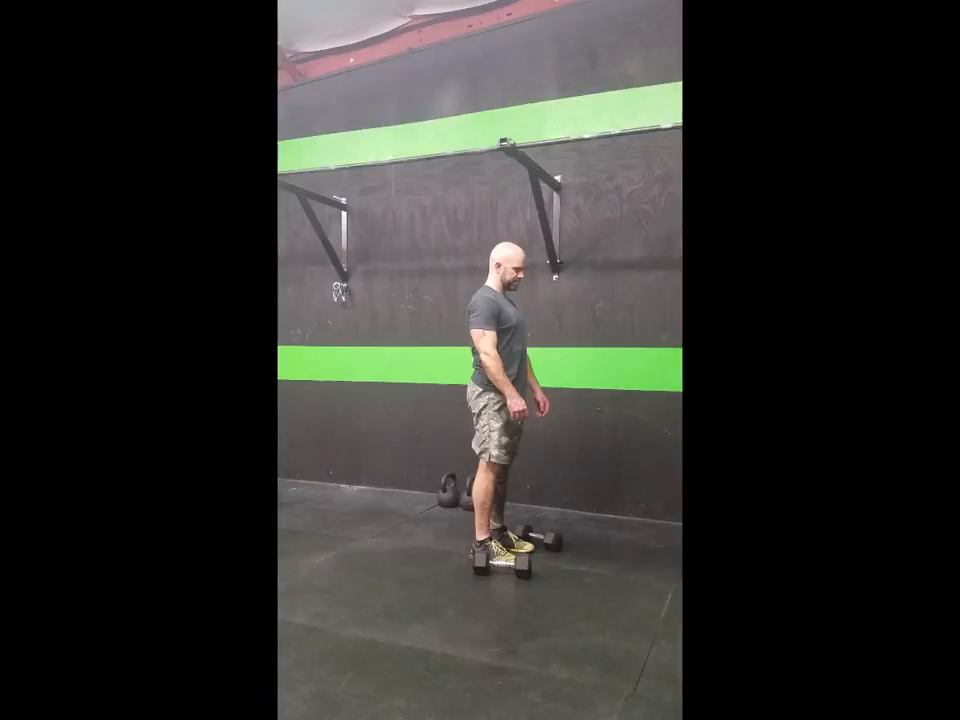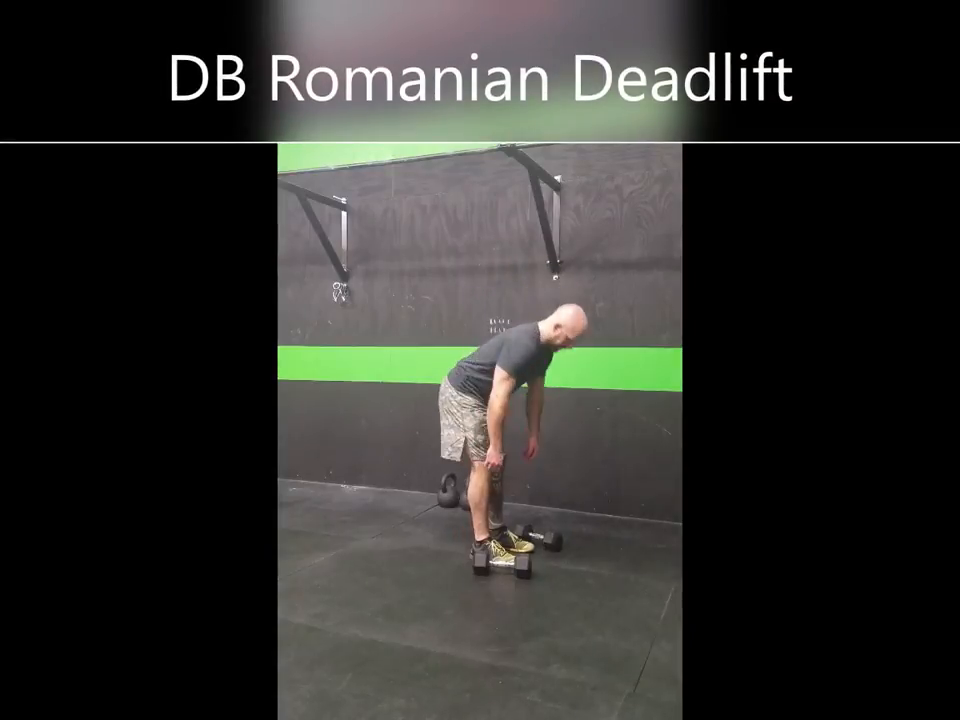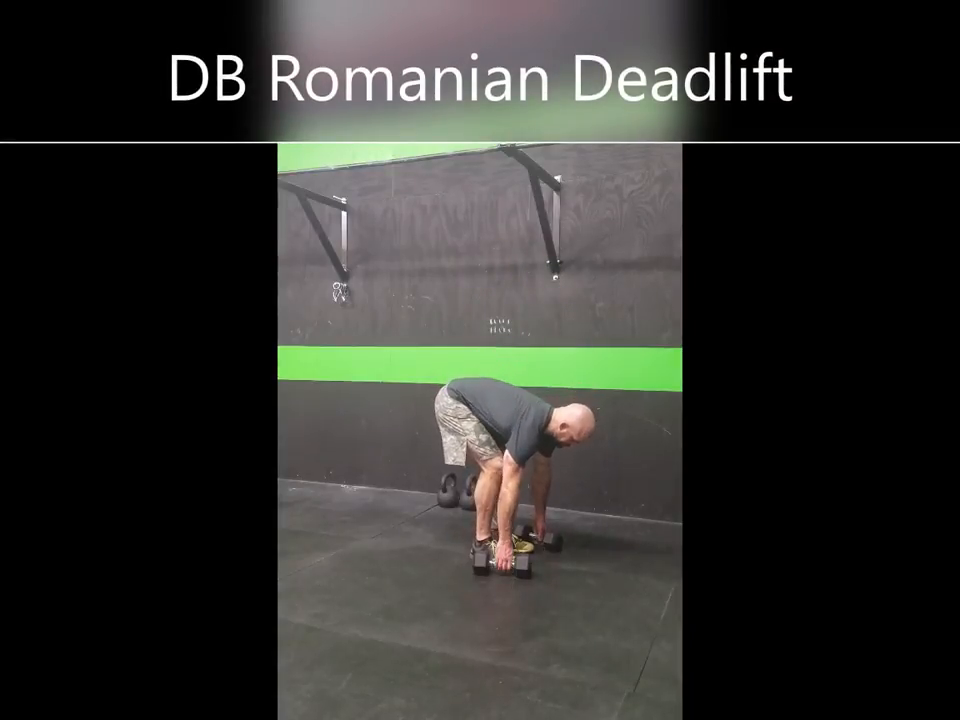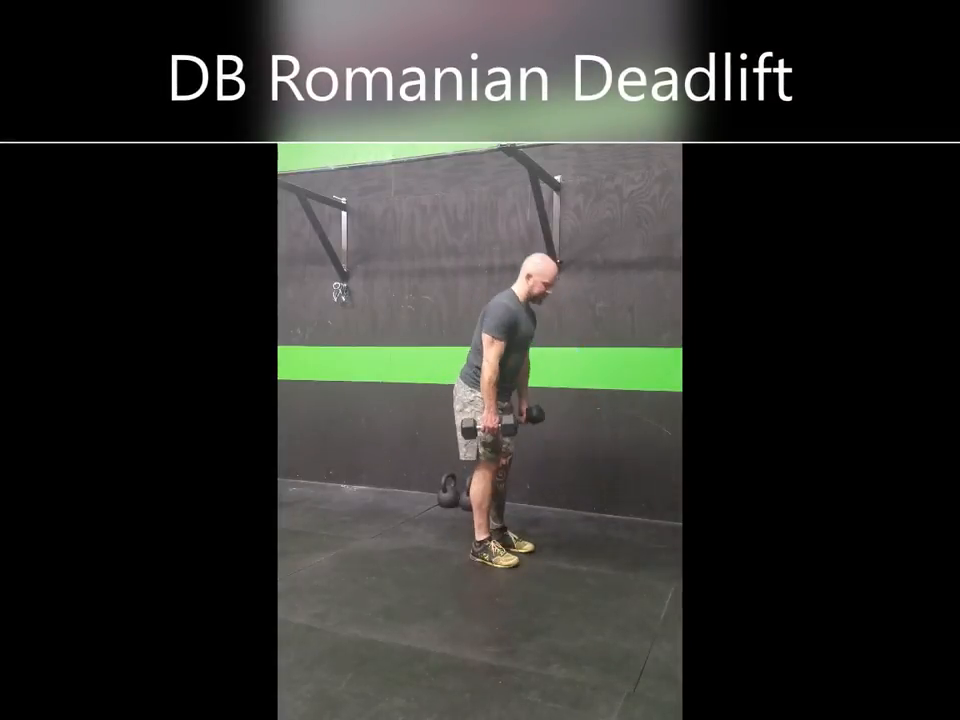
dt=1s
person 1, frame 1
left shoulder: (505, 302)
right shoulder: (484, 302)
right elbow: (487, 355)
left wrist: (535, 389)
right wrist: (513, 396)
left hip: (508, 396)
right hip: (492, 396)
left knee: (502, 466)
right knee: (490, 466)
left ankle: (498, 530)
right ankle: (482, 542)
person 1, frame 2
left shoulder: (543, 348)
right shoulder: (522, 344)
left elbow: (535, 392)
right elbow: (498, 397)
left wrist: (533, 434)
right wrist: (495, 447)
left hip: (480, 397)
right hip: (461, 394)
left knee: (496, 467)
right knee: (483, 466)
left ankle: (498, 530)
right ankle: (481, 542)
person 1, frame 3
left shoulder: (548, 422)
right shoulder: (529, 428)
left elbow: (542, 473)
right elbow: (510, 486)
left wrist: (540, 516)
right wrist: (505, 542)
left hip: (471, 400)
right hip: (453, 403)
left knee: (506, 468)
right knee: (495, 466)
left ankle: (497, 531)
right ankle: (482, 543)
person 1, frame 4
left shoulder: (528, 313)
right shoulder: (503, 308)
left elbow: (522, 360)
right elbow: (490, 363)
left wrist: (523, 400)
right wrist: (489, 411)
left hip: (500, 395)
right hip: (476, 393)
left knee: (502, 463)
right knee: (487, 465)
left ankle: (498, 531)
right ankle: (481, 543)
